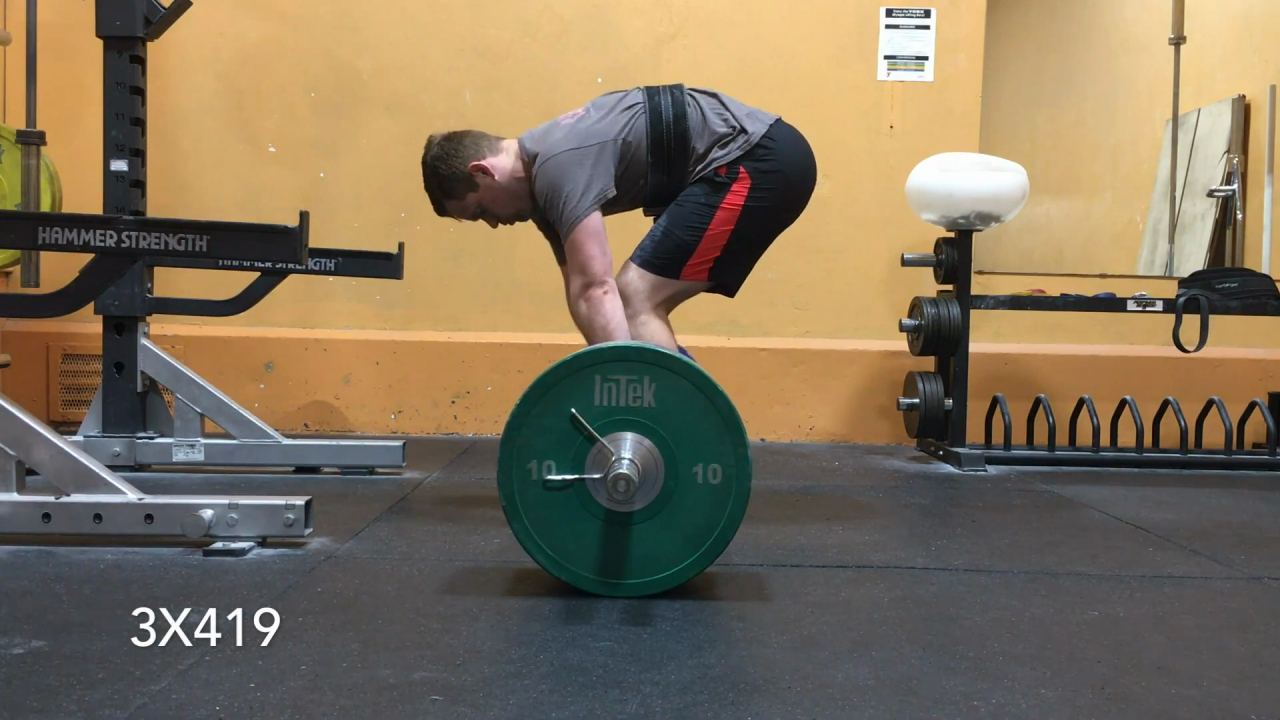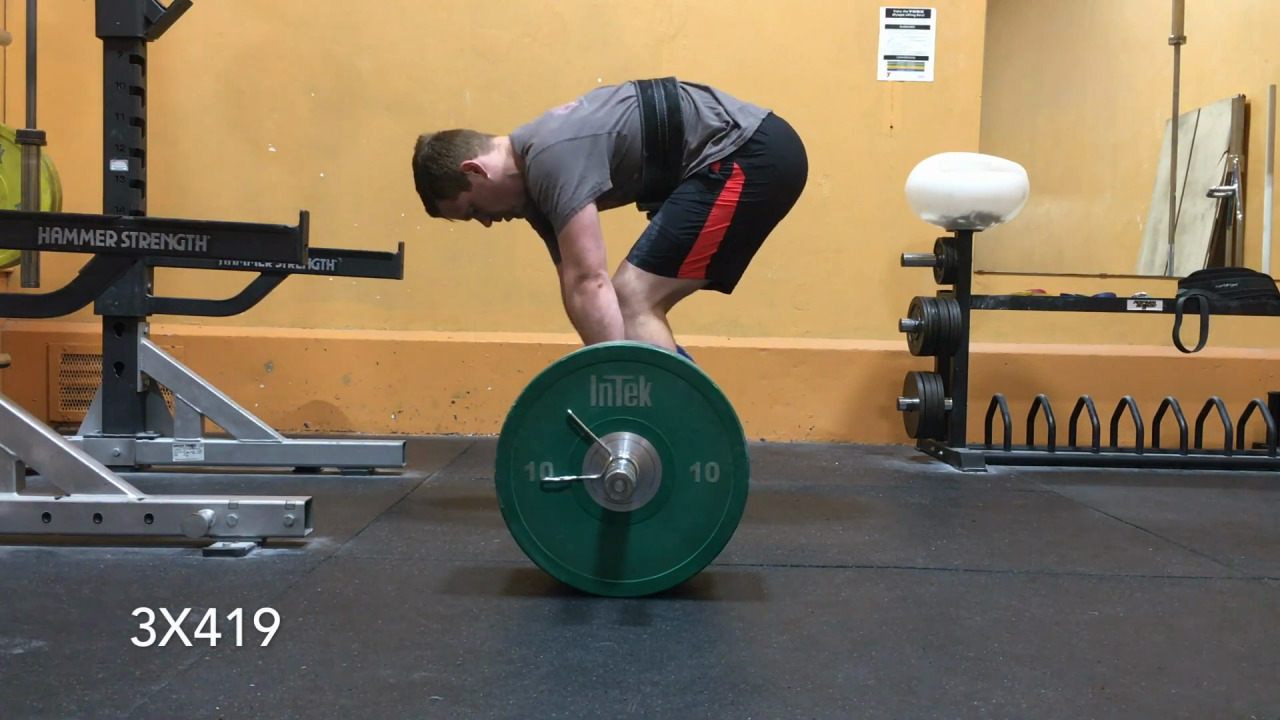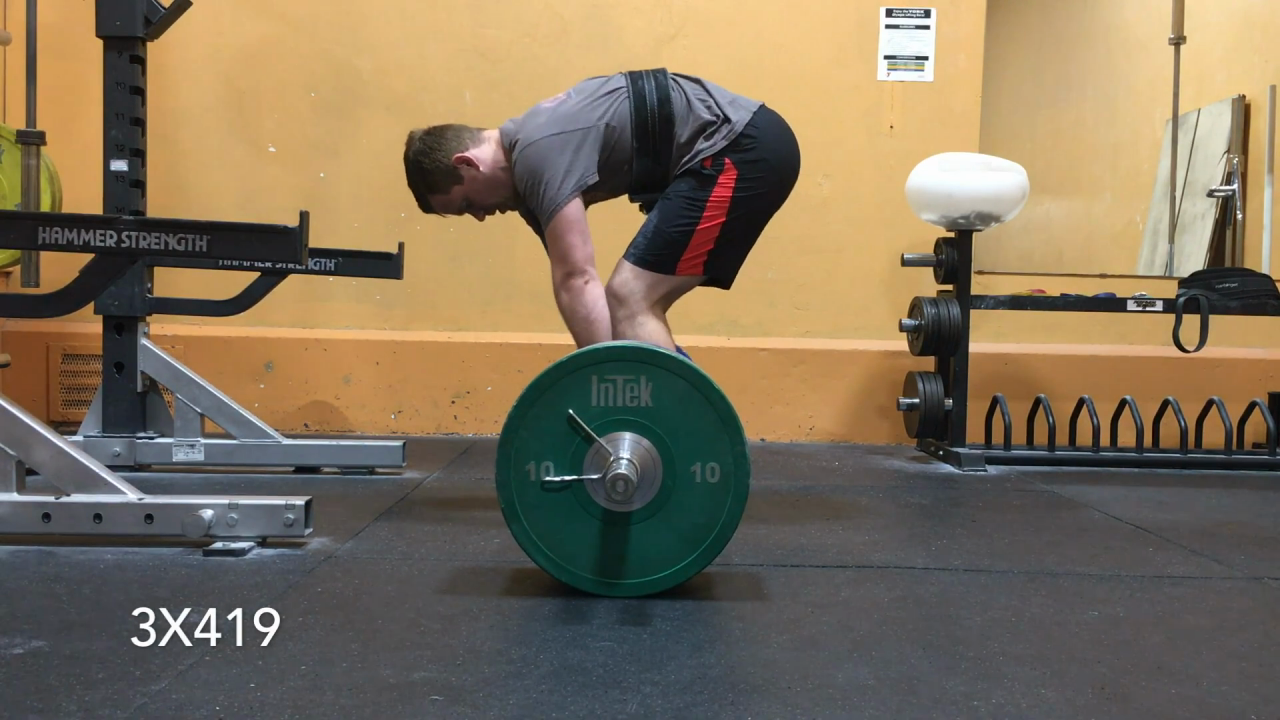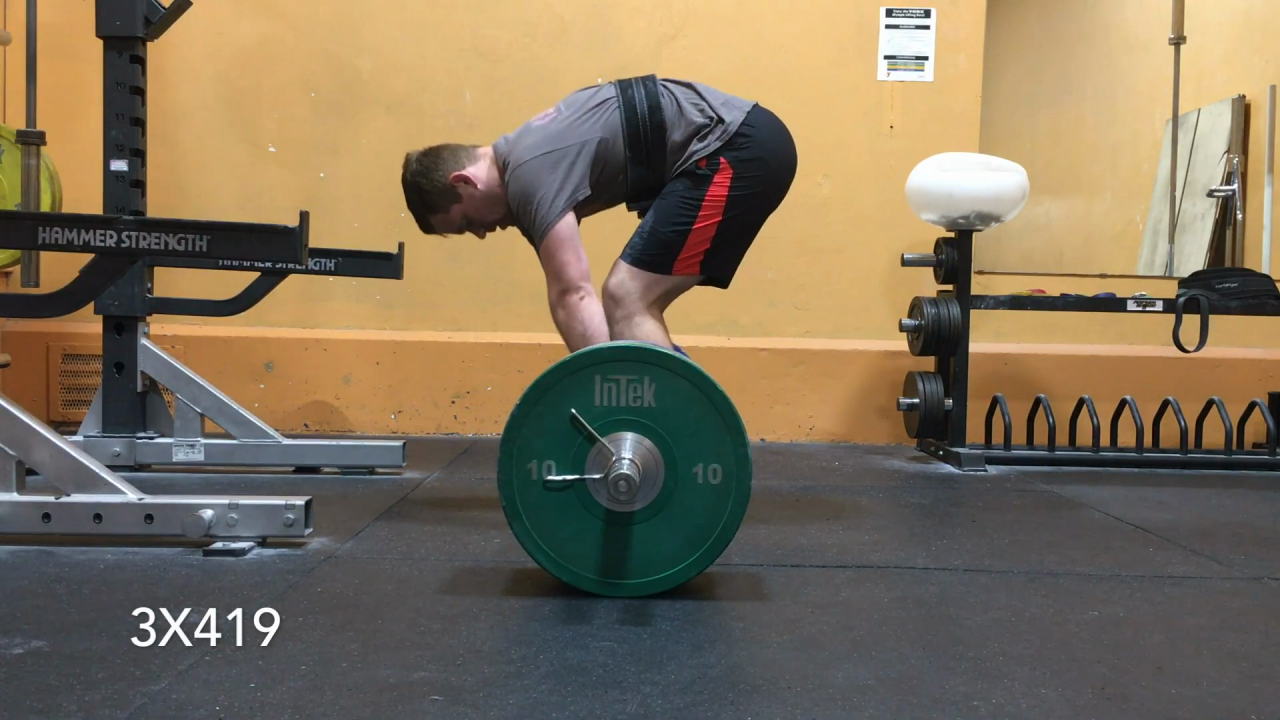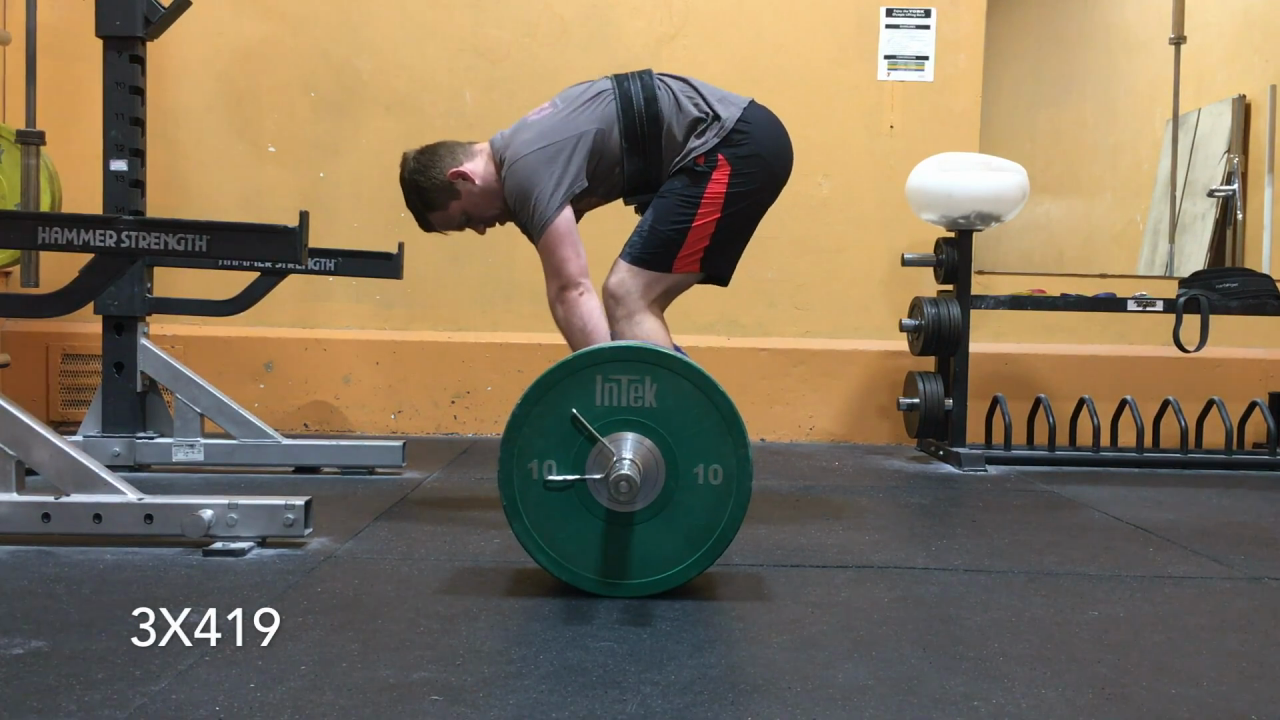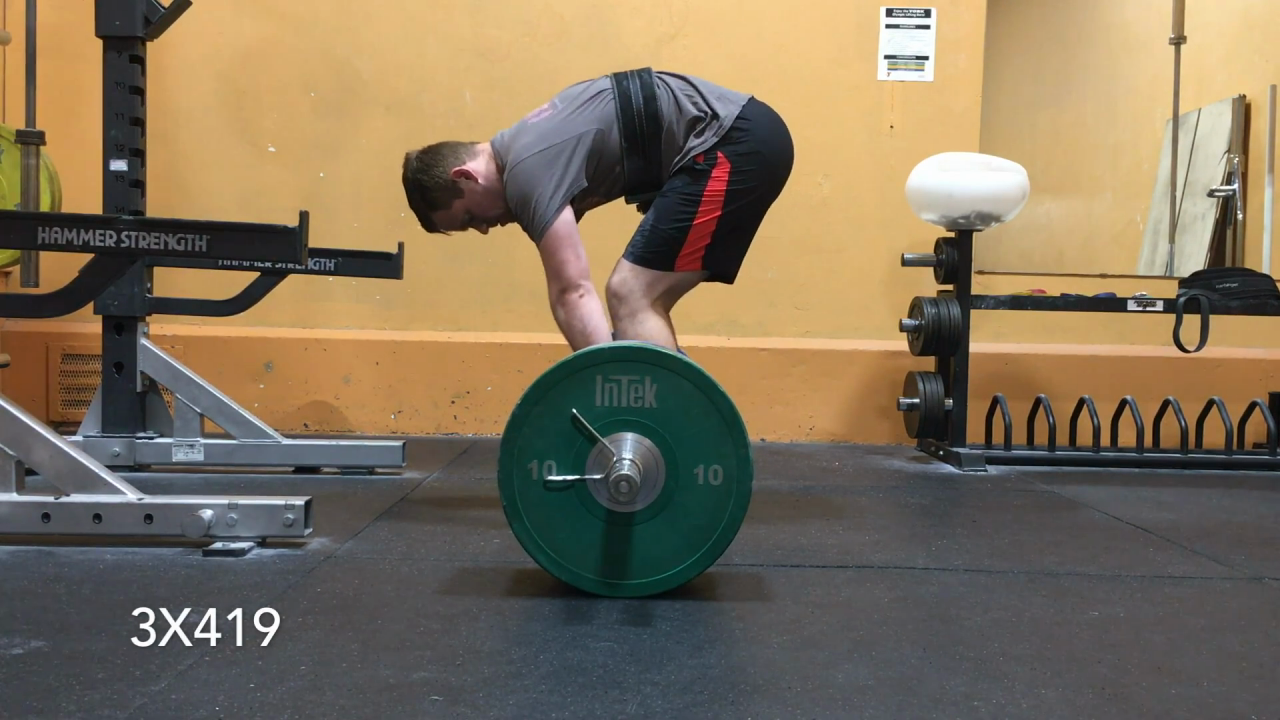
dt=0.2s
person 1, frame 1
left shoulder: (556, 167)
right shoulder: (549, 169)
left elbow: (594, 289)
right elbow: (585, 288)
left hip: (758, 160)
right hip: (765, 158)
left knee: (635, 301)
right knee: (641, 303)
person 1, frame 2
left shoulder: (549, 159)
right shoulder: (538, 181)
left elbow: (589, 282)
right elbow: (579, 284)
left hip: (752, 155)
right hip: (757, 154)
left knee: (633, 300)
right knee: (637, 302)
person 1, frame 3
left shoulder: (536, 154)
right shoulder: (529, 163)
left elbow: (576, 278)
right elbow: (573, 280)
left hip: (743, 149)
right hip: (751, 146)
left knee: (630, 298)
right knee: (635, 300)
person 1, frame 4
left shoulder: (529, 175)
right shoulder: (529, 167)
left elbow: (571, 294)
right elbow: (572, 293)
left hip: (739, 148)
right hip: (747, 145)
left knee: (626, 299)
right knee: (633, 301)
person 1, frame 5
left shoulder: (526, 170)
right shoulder: (524, 158)
left elbow: (571, 290)
right elbow: (571, 289)
left hip: (734, 146)
right hip: (744, 141)
left knee: (627, 296)
right knee: (634, 299)
person 1, frame 6
left shoulder: (527, 171)
right shoulder: (527, 157)
left elbow: (571, 292)
right elbow: (573, 291)
left hip: (735, 142)
right hip: (746, 138)
left knee: (631, 295)
right knee: (641, 299)
